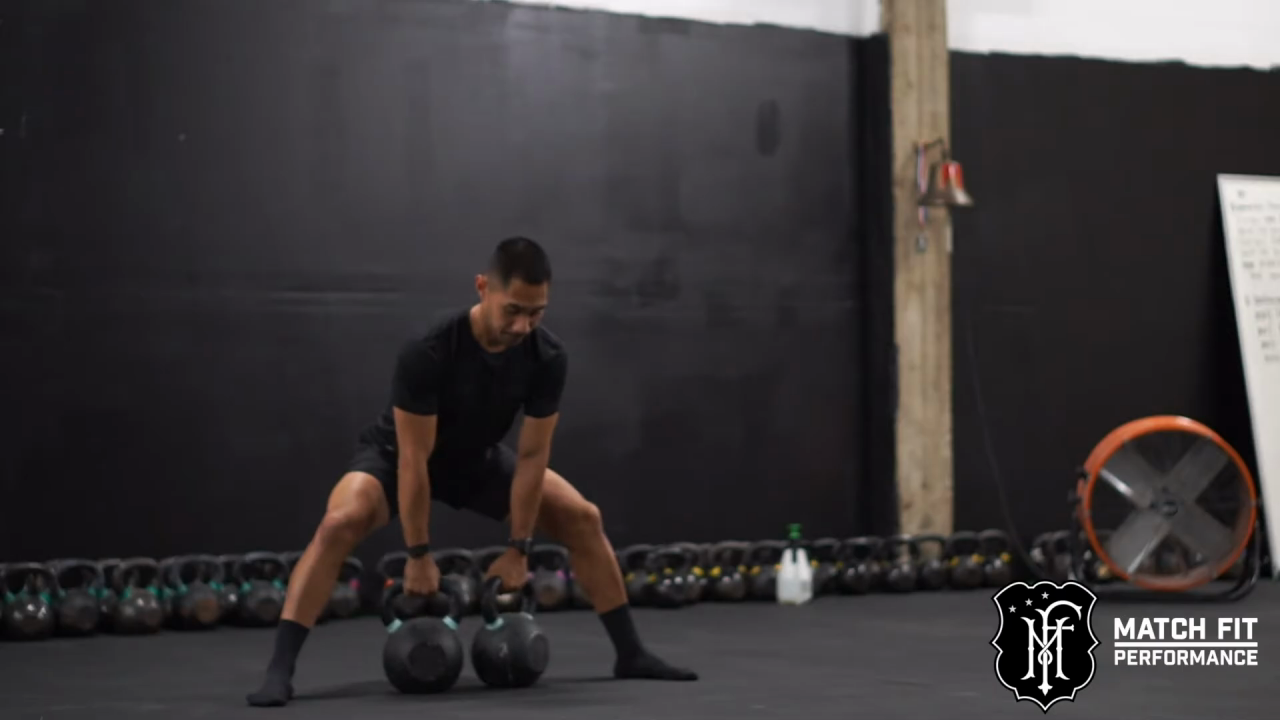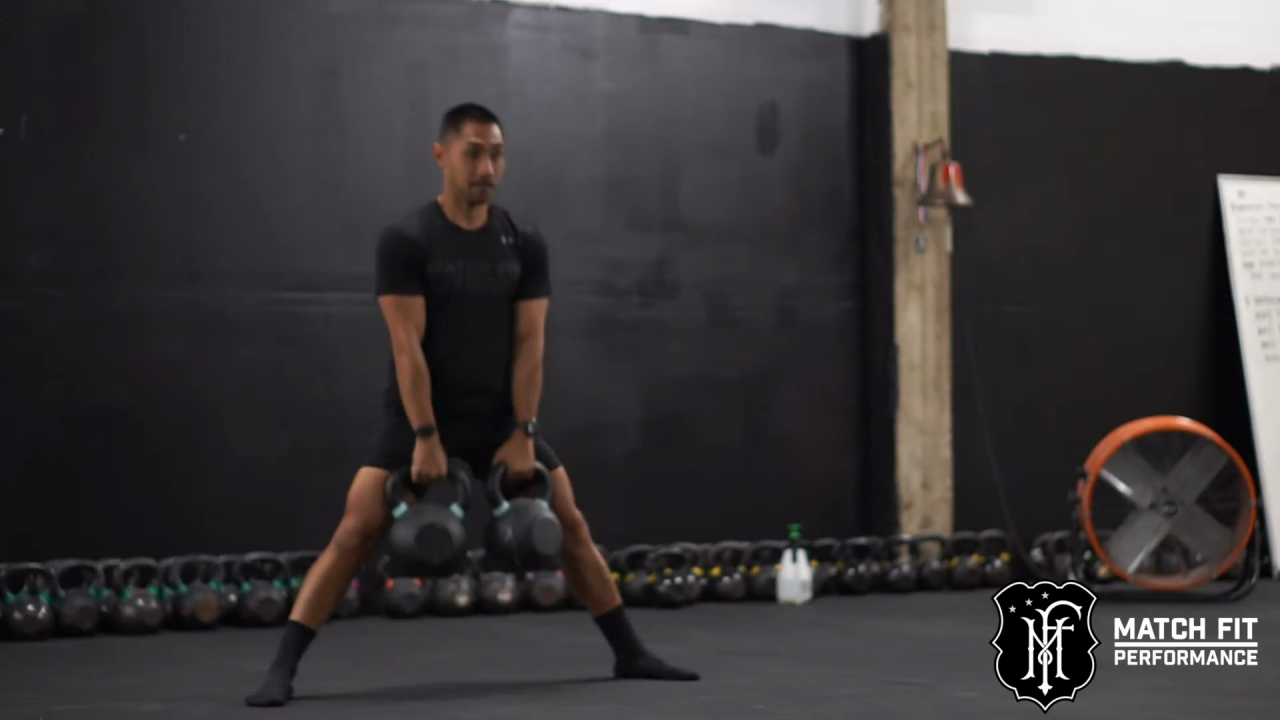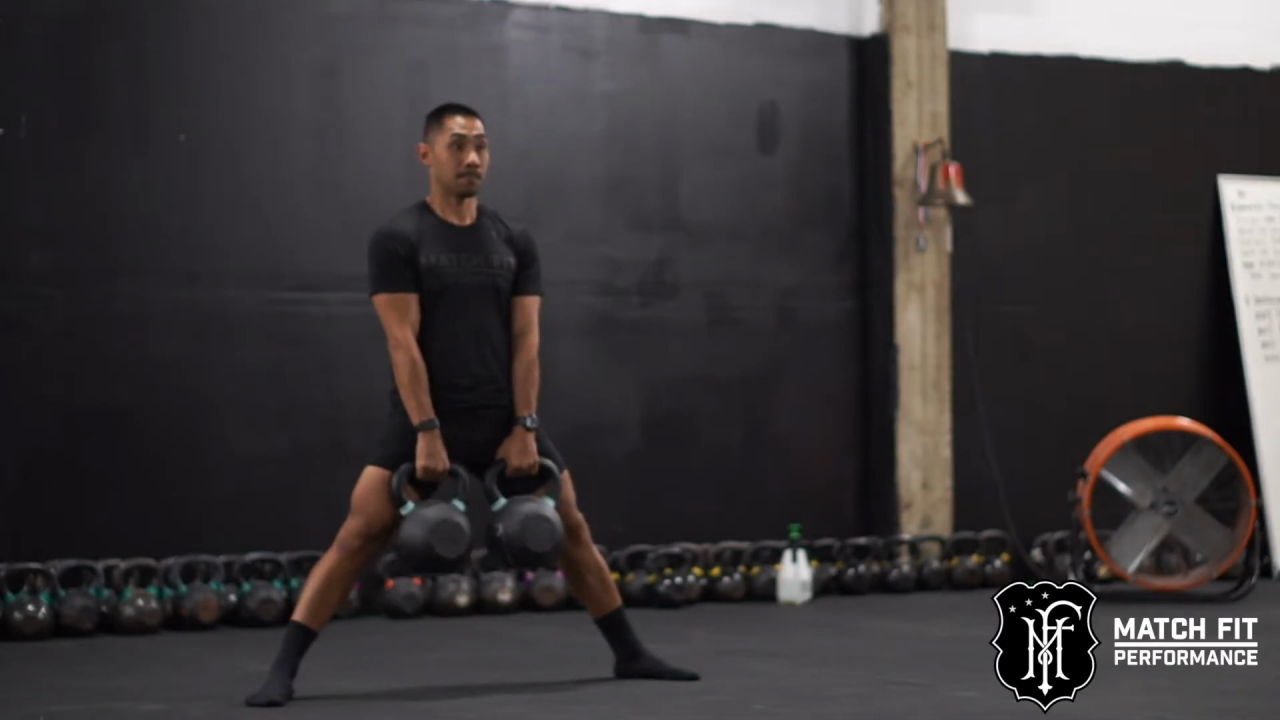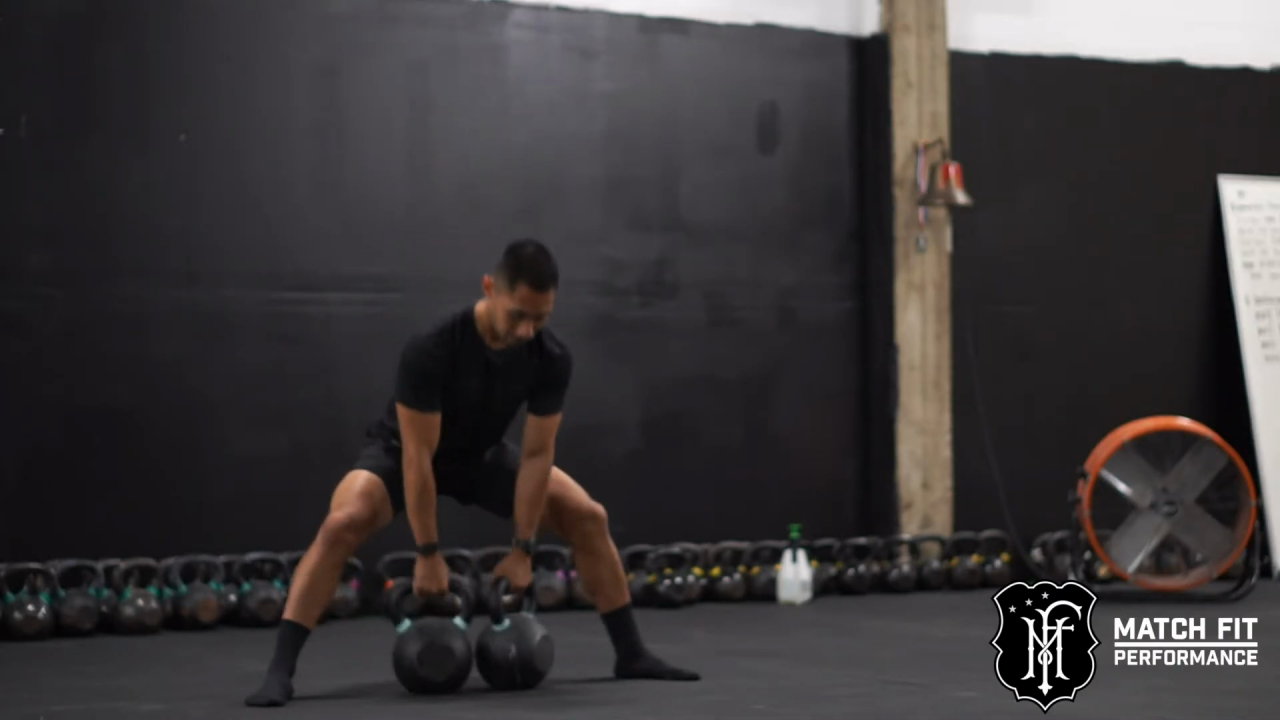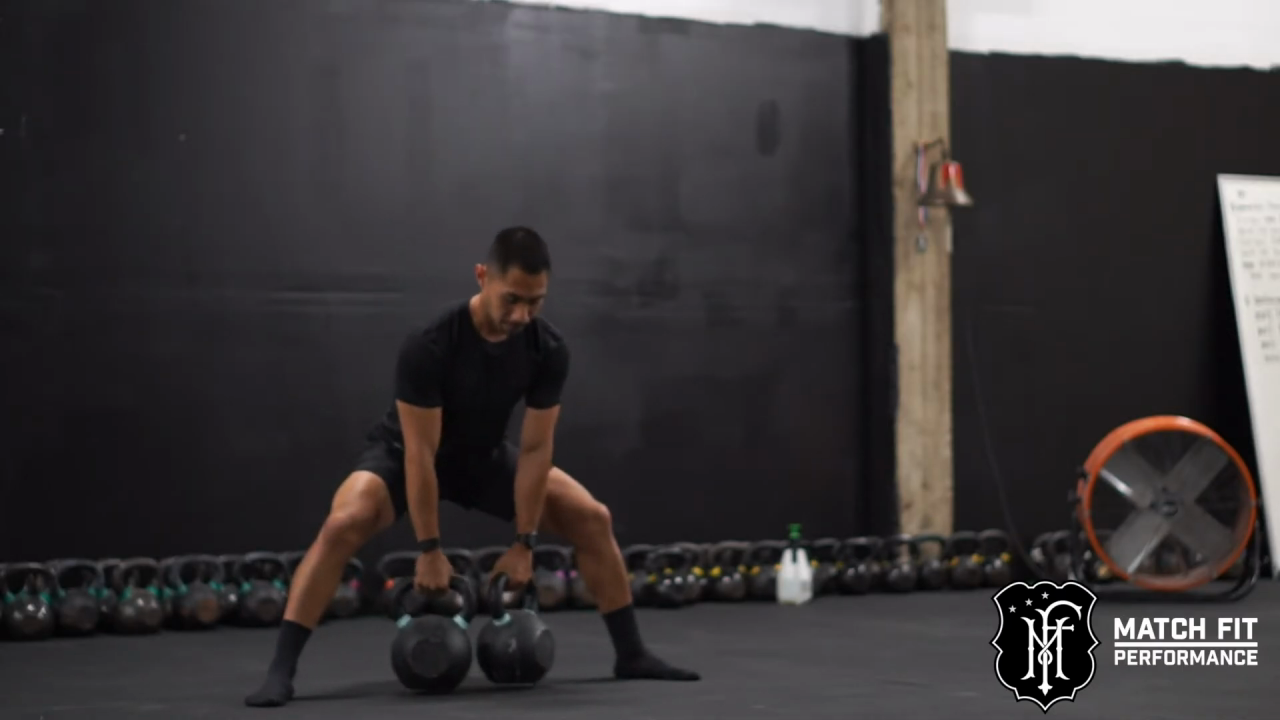
dt=1s
person 1, frame 1
left shoulder: (548, 357)
right shoulder: (426, 353)
left elbow: (532, 457)
right elbow: (413, 460)
left wrist: (517, 550)
right wrist: (419, 557)
left hip: (477, 458)
right hip: (396, 453)
left knee: (583, 517)
right knee: (339, 525)
left ankle: (630, 653)
right ankle: (280, 670)
person 1, frame 2
left shoulder: (525, 244)
right shoulder: (406, 240)
left elbow: (529, 344)
right elbow: (407, 347)
left wrist: (523, 436)
right wrist: (425, 440)
left hip: (496, 417)
right hip: (416, 413)
left knee: (570, 526)
right knee: (354, 535)
left ankle: (630, 654)
right ankle: (281, 670)
person 1, frame 3
left shoulder: (515, 243)
right shoulder: (398, 238)
left elbow: (525, 341)
right elbow: (403, 343)
left wrist: (524, 429)
right wrist: (427, 433)
left hip: (502, 419)
right hip: (424, 420)
left knee: (572, 531)
right knee: (358, 537)
left ankle: (631, 654)
right ankle: (282, 671)
person 1, frame 4
left shoulder: (552, 358)
right shoulder: (430, 349)
left elbow: (536, 455)
right elbow: (417, 458)
left wrist: (521, 552)
right wrist: (429, 556)
left hip: (483, 456)
right hip: (402, 452)
left knee: (590, 518)
right knee: (343, 524)
left ankle: (632, 654)
right ankle: (280, 671)
person 1, frame 5
left shoulder: (549, 350)
right shoulder: (428, 345)
left elbow: (535, 449)
right elbow: (420, 454)
left wrist: (523, 545)
right wrist: (430, 550)
left hip: (484, 457)
right hip: (402, 453)
left knee: (592, 518)
right knee: (343, 525)
left ankle: (631, 654)
right ankle: (281, 670)
